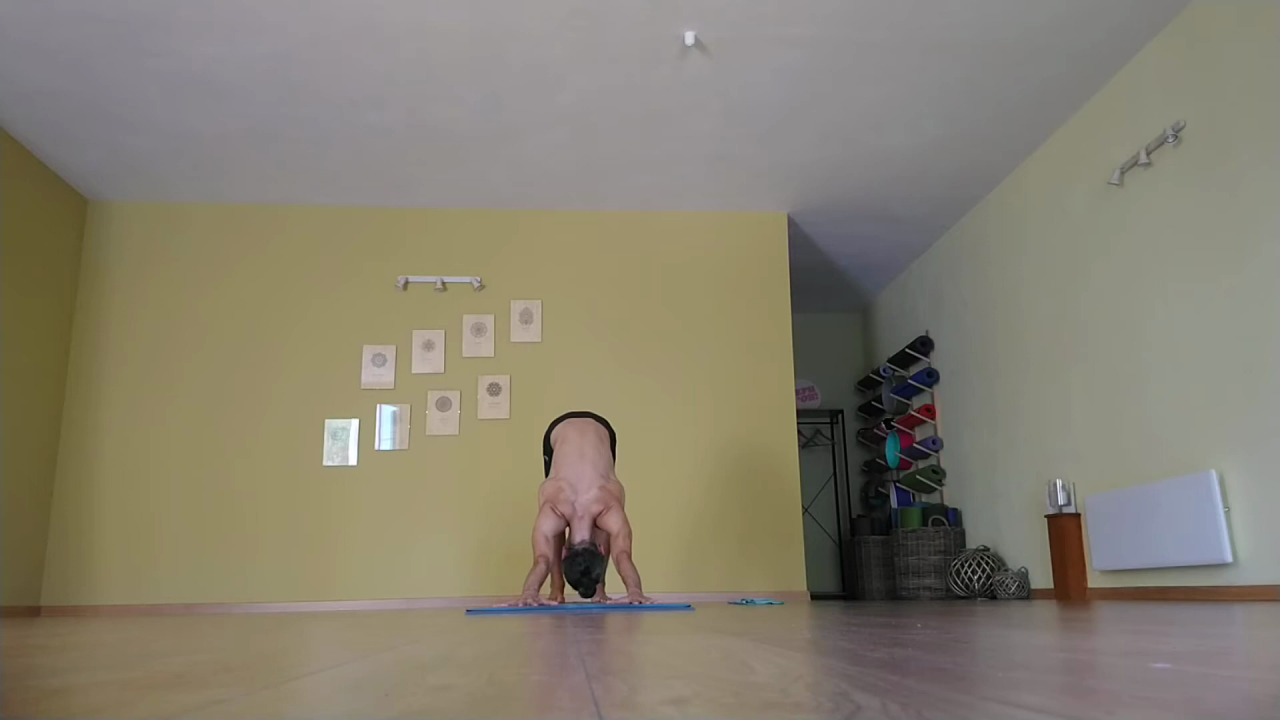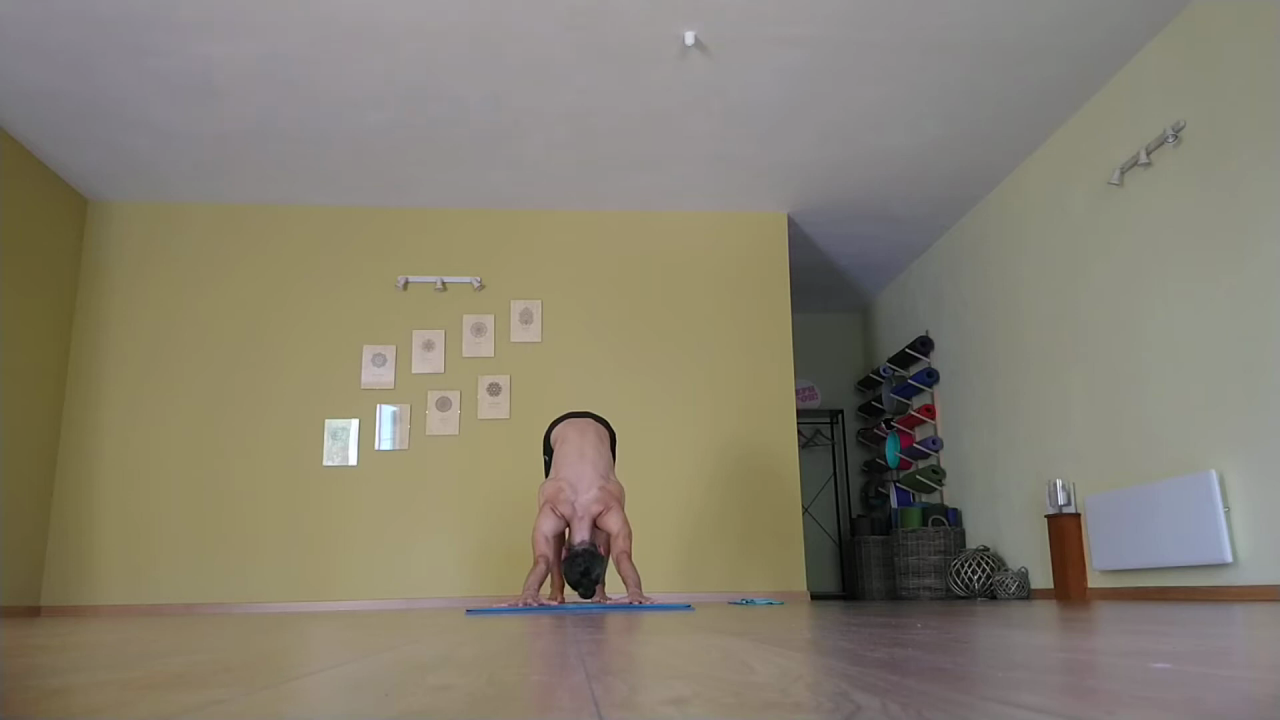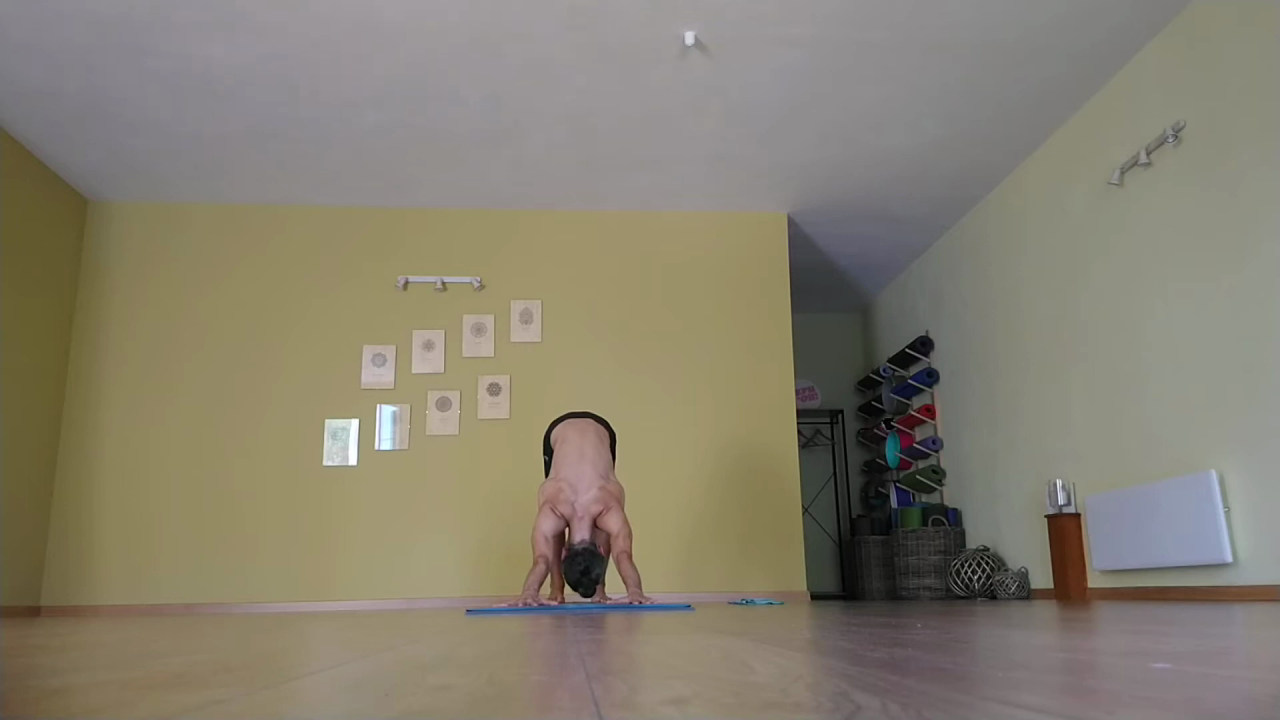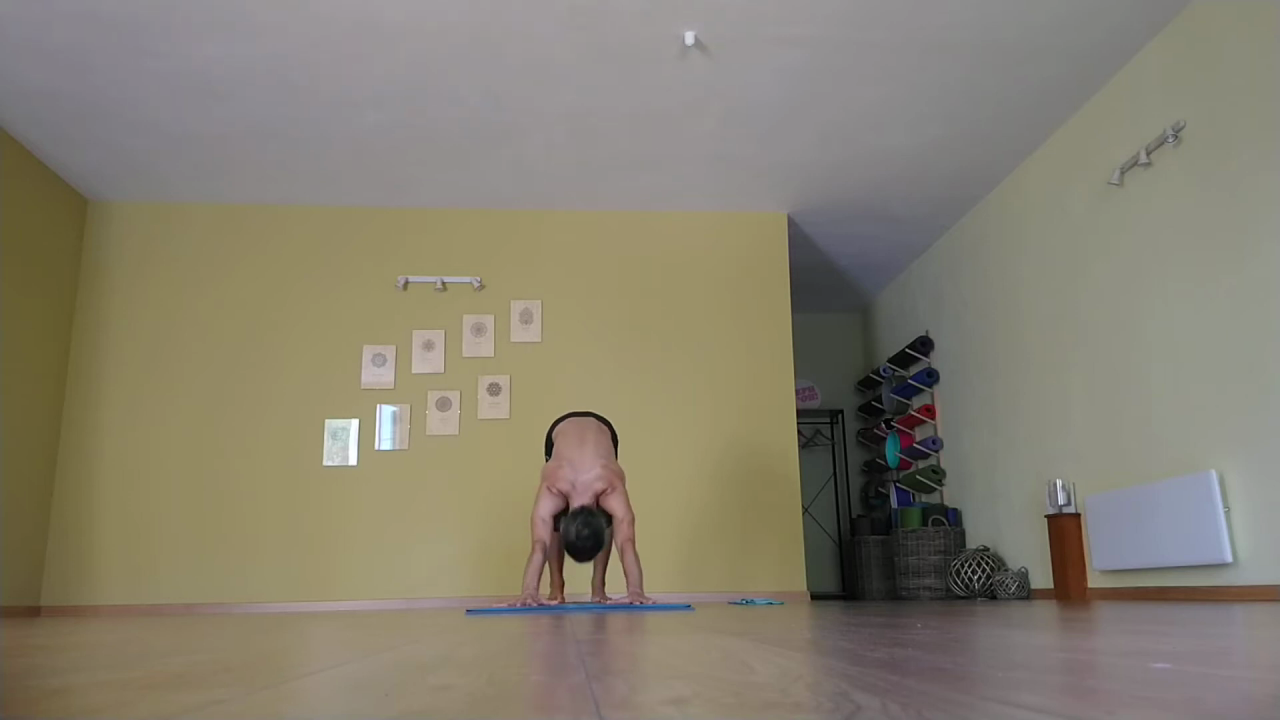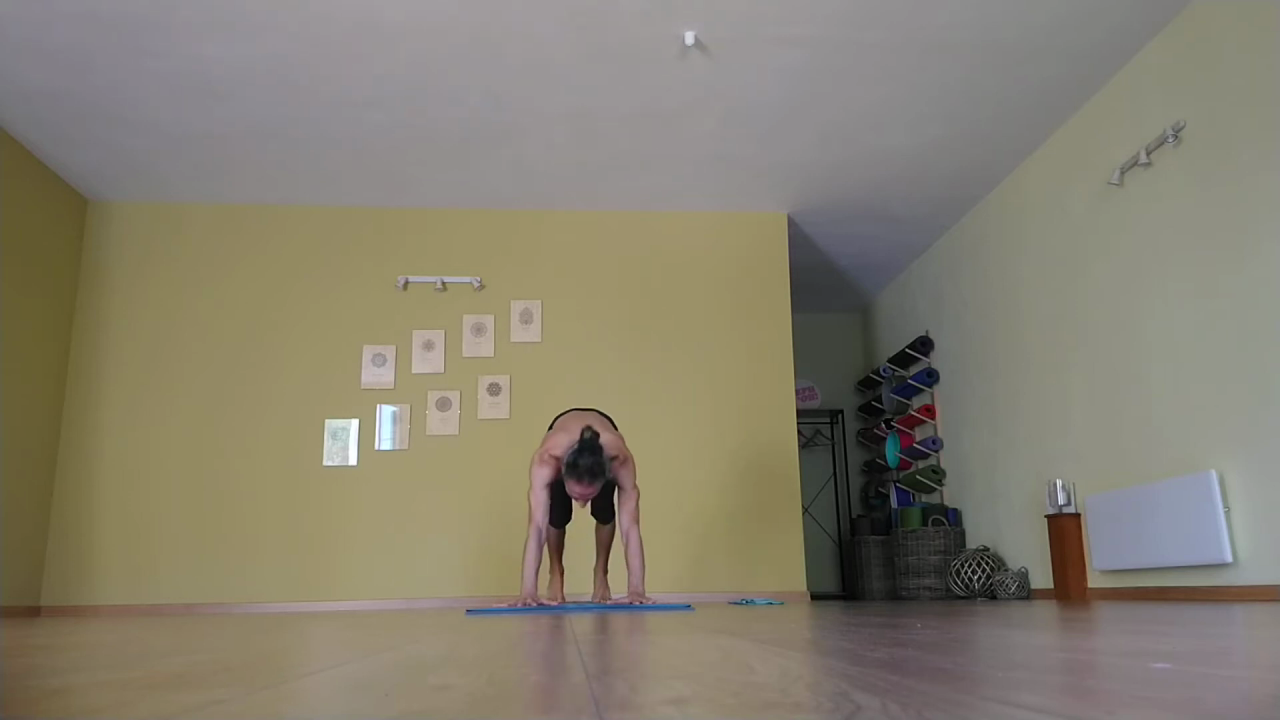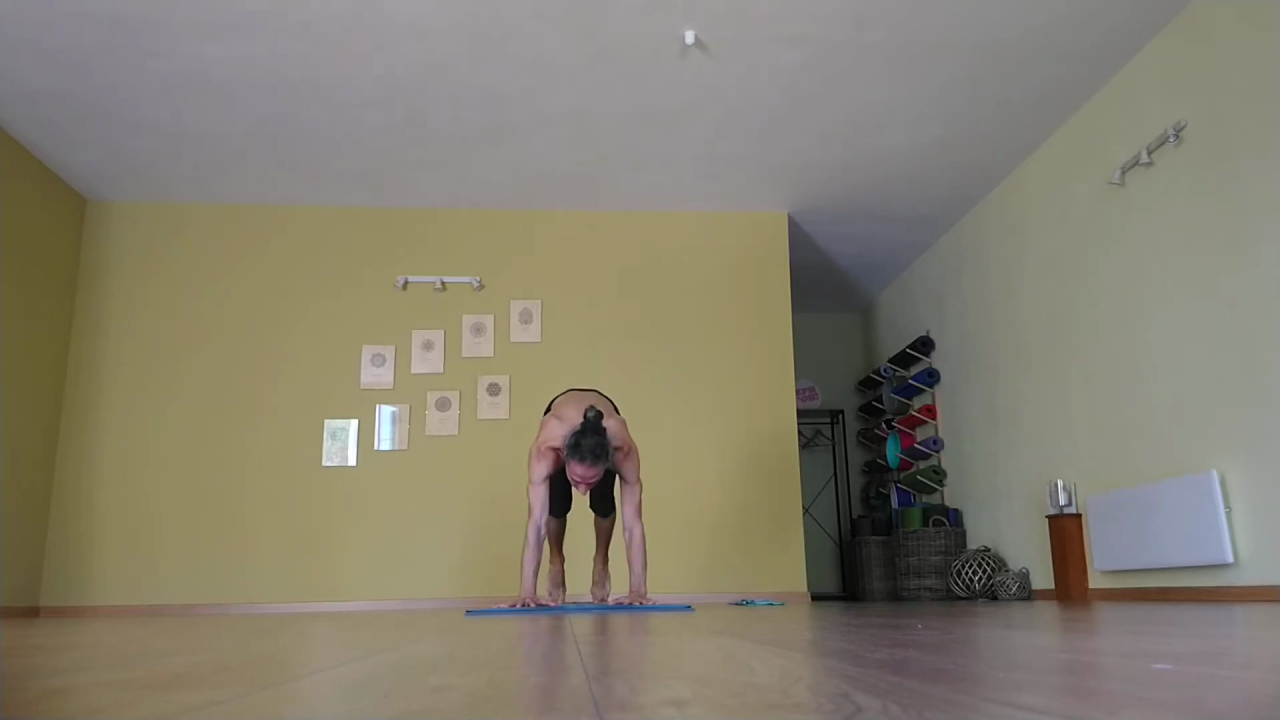
dt=0.4s
person 1, frame 1
left shoulder: (609, 507)
right shoulder: (553, 508)
left elbow: (623, 556)
right elbow: (541, 560)
left hip: (600, 429)
right hip: (559, 431)
left ankle: (599, 586)
right ankle: (556, 586)
person 1, frame 2
left shoulder: (609, 509)
right shoulder: (553, 509)
left elbow: (623, 556)
right elbow: (541, 560)
left hip: (600, 429)
right hip: (559, 430)
left ankle: (599, 586)
right ankle: (556, 586)
person 1, frame 3
left shoulder: (609, 508)
right shoulder: (552, 509)
left elbow: (623, 556)
right elbow: (541, 560)
left hip: (601, 430)
right hip: (559, 430)
left ankle: (599, 587)
right ankle: (556, 587)
person 1, frame 4
left shoulder: (612, 488)
right shoulder: (552, 489)
left elbow: (626, 542)
right elbow: (539, 544)
left wrist: (635, 591)
right wrist: (529, 592)
right hip: (560, 429)
left knee: (605, 518)
right knee: (553, 520)
left ankle: (599, 585)
right ankle: (556, 585)
person 1, frame 5
left shoulder: (620, 459)
right shoulder: (547, 458)
left elbow: (630, 527)
right elbow: (537, 526)
left wrist: (636, 590)
right wrist: (527, 592)
right hip: (560, 450)
left knee: (604, 512)
right knee: (558, 514)
left ankle: (601, 574)
right ankle: (555, 573)
person 1, frame 6
left shoulder: (623, 450)
right shoulder: (545, 449)
left elbow: (633, 522)
right elbow: (536, 521)
left knee: (603, 504)
right knee: (557, 505)
left ankle: (601, 561)
right ankle: (556, 561)
